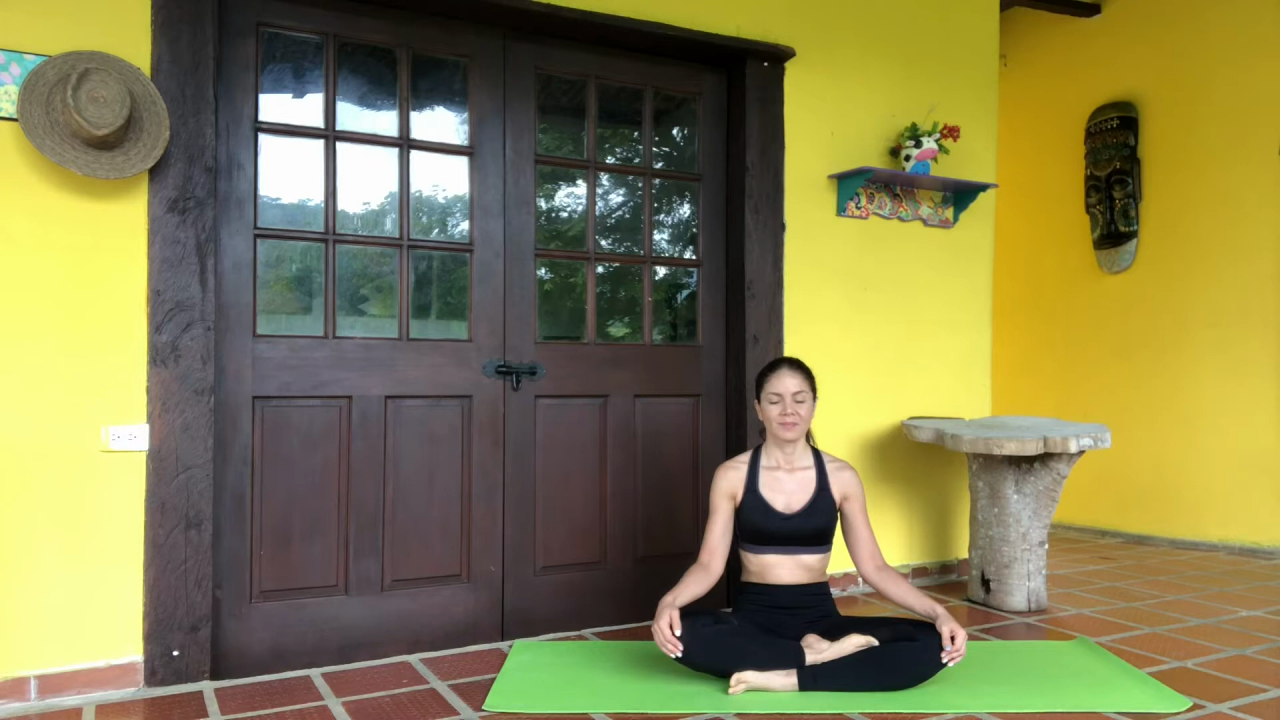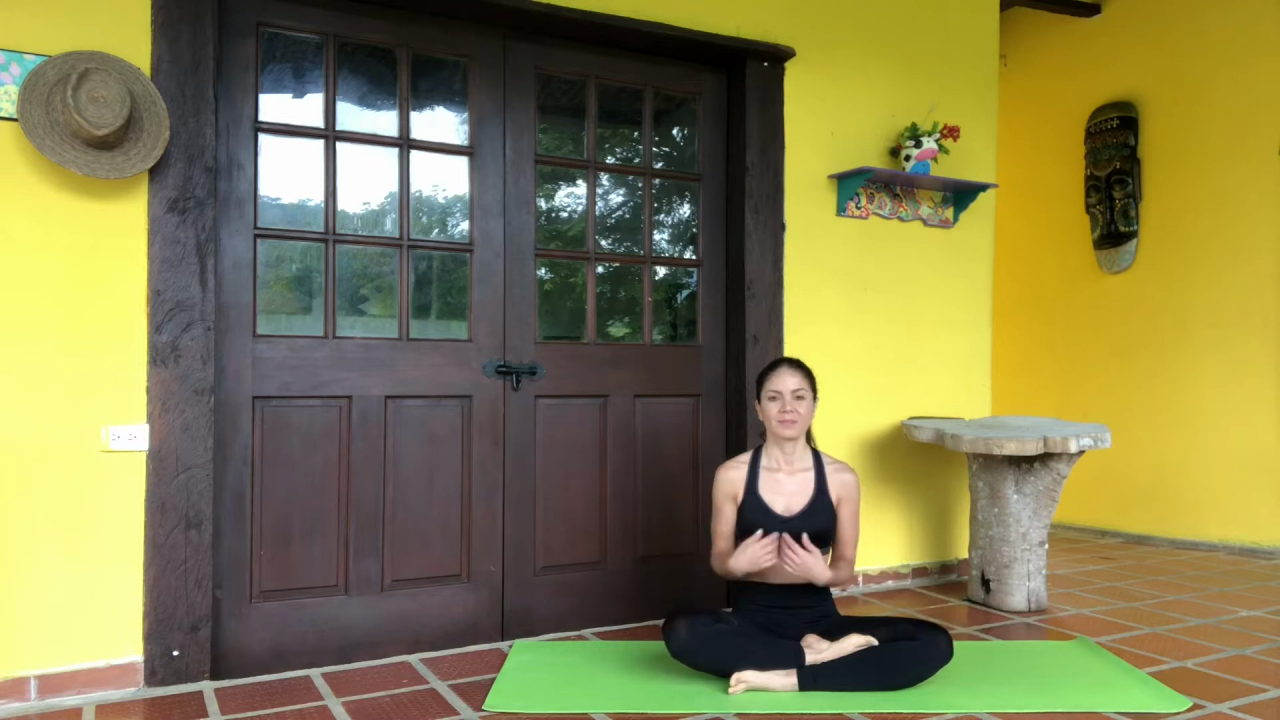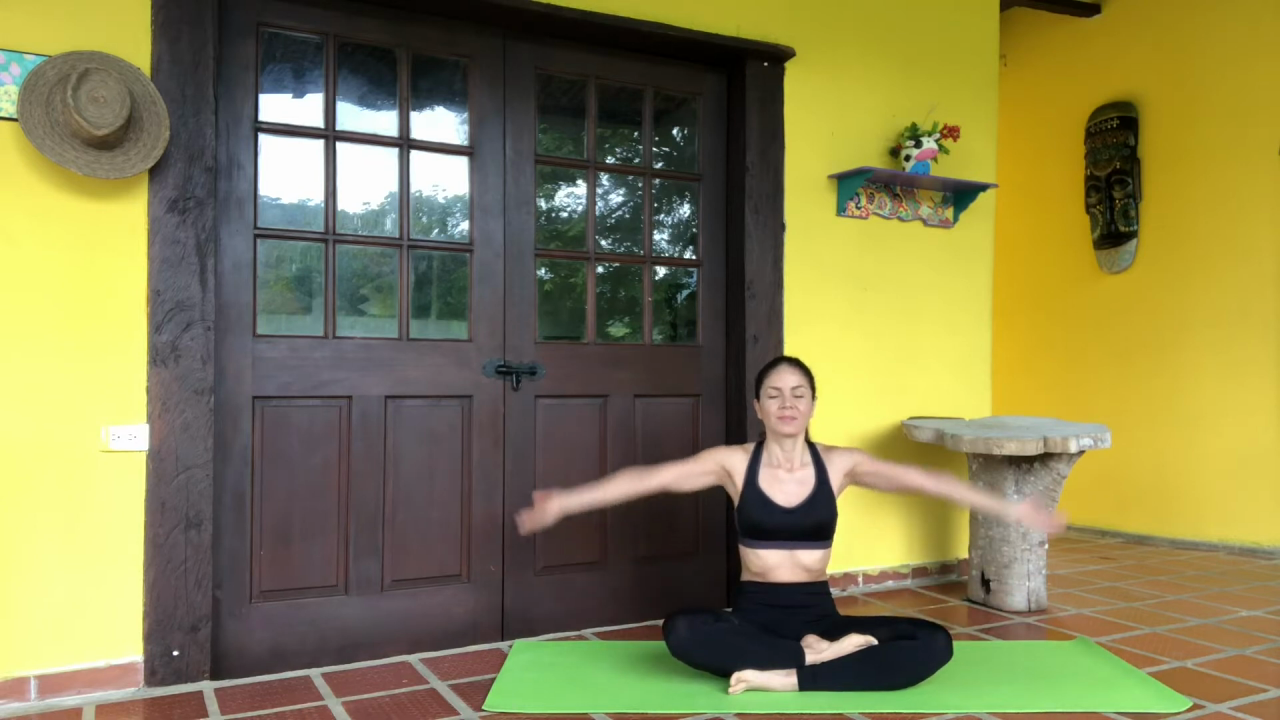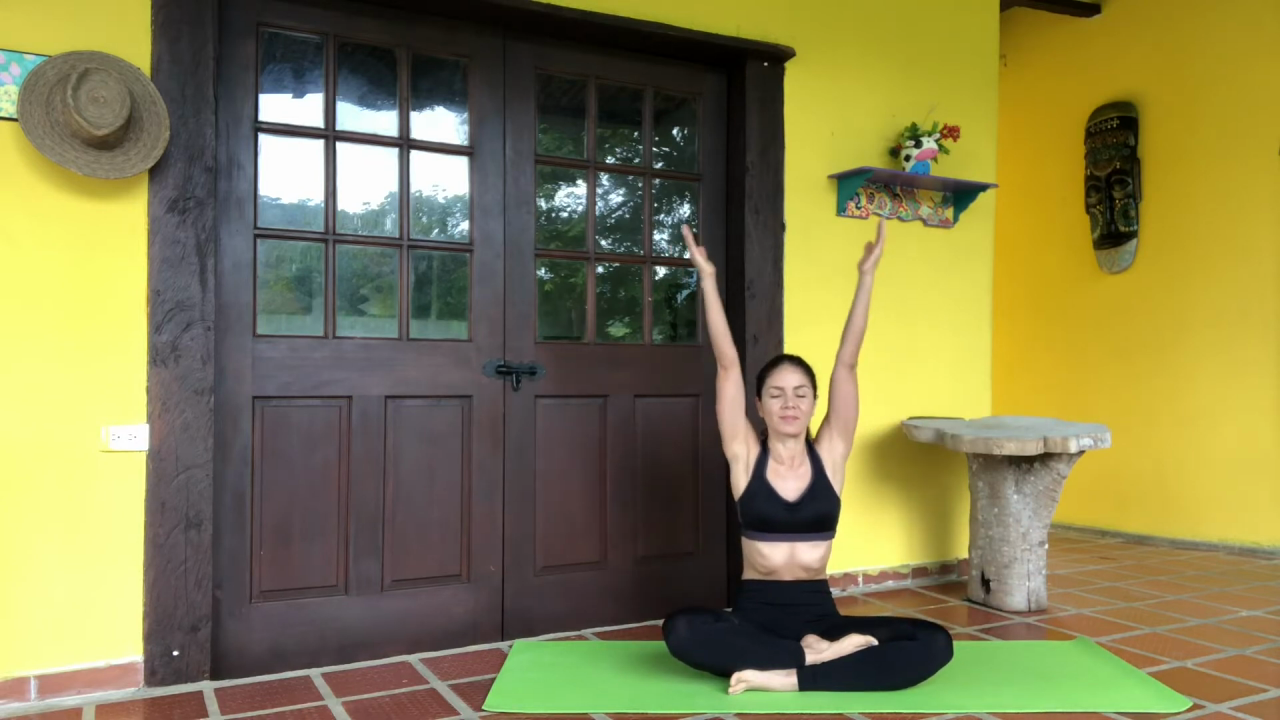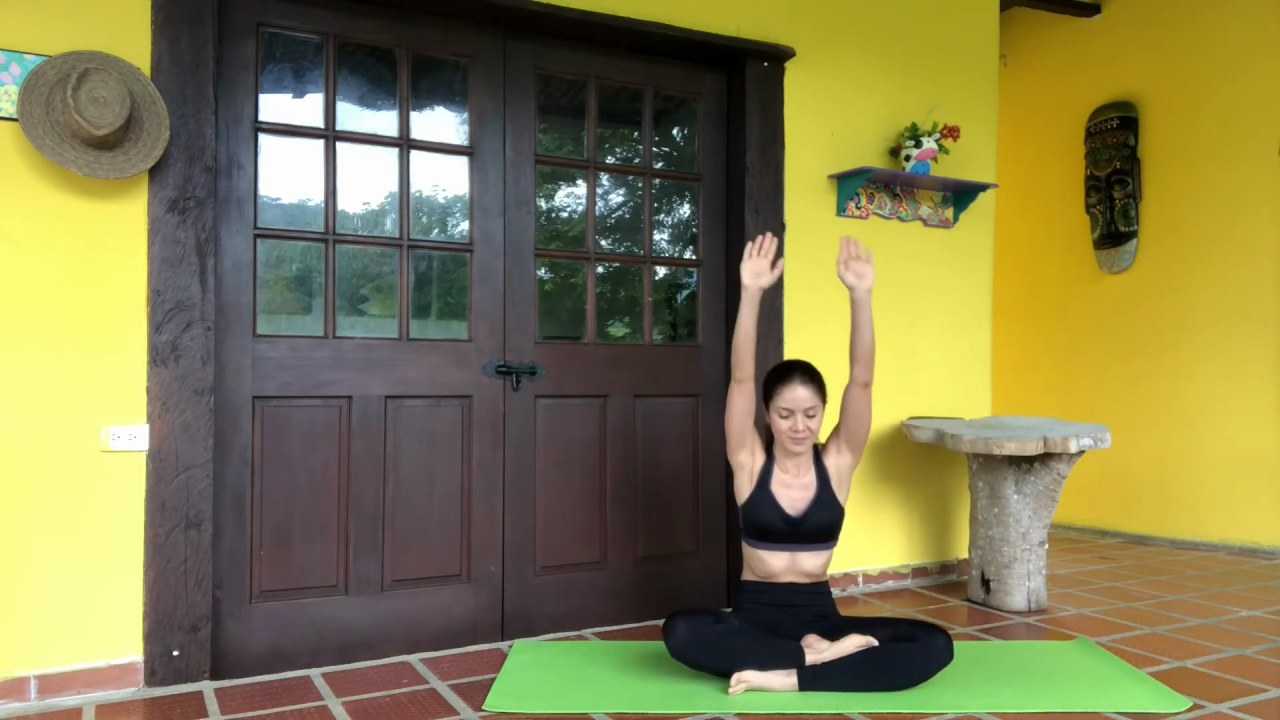
dt=1s
person 1, frame 1
left shoulder: (841, 477)
right shoulder: (732, 475)
left elbow: (873, 566)
right elbow: (710, 563)
left wrist: (938, 612)
right wrist: (670, 601)
left hip: (819, 617)
right hip: (753, 618)
left knee: (931, 645)
right knee: (683, 634)
left ankle: (788, 677)
right ankle: (815, 654)
person 1, frame 2
left shoulder: (841, 478)
right shoulder: (732, 475)
left elbow: (846, 565)
right elbow: (720, 560)
left wrist: (824, 573)
right wrist: (736, 562)
left hip: (817, 617)
right hip: (753, 617)
left knee: (935, 644)
right knee: (681, 632)
left ankle: (788, 676)
right ankle: (816, 654)
person 1, frame 3
left shoulder: (839, 464)
right shoulder: (734, 463)
left elbow: (927, 482)
right elbow: (647, 480)
left wrist: (1009, 508)
right wrist: (567, 502)
left hip: (819, 614)
right hip: (752, 615)
left knee: (935, 643)
right knee: (682, 630)
left ankle: (785, 675)
right ankle: (814, 656)
person 1, frame 4
left shoulder: (830, 454)
right shoulder: (745, 455)
left elbow: (847, 362)
right elbow: (727, 364)
left wrist: (866, 276)
right wrist: (706, 278)
left hip: (819, 613)
right hip: (754, 614)
left knee: (934, 644)
right knee: (682, 630)
left ankle: (787, 676)
right ankle: (815, 655)
person 1, frame 5
left shoulder: (836, 462)
right shoulder: (750, 461)
left elbow: (861, 380)
right elbow: (742, 377)
left wrist: (860, 295)
right wrist: (752, 293)
left hip: (819, 614)
right hip: (754, 616)
left knee: (935, 646)
right knee: (682, 632)
left ankle: (787, 676)
right ankle: (816, 654)
